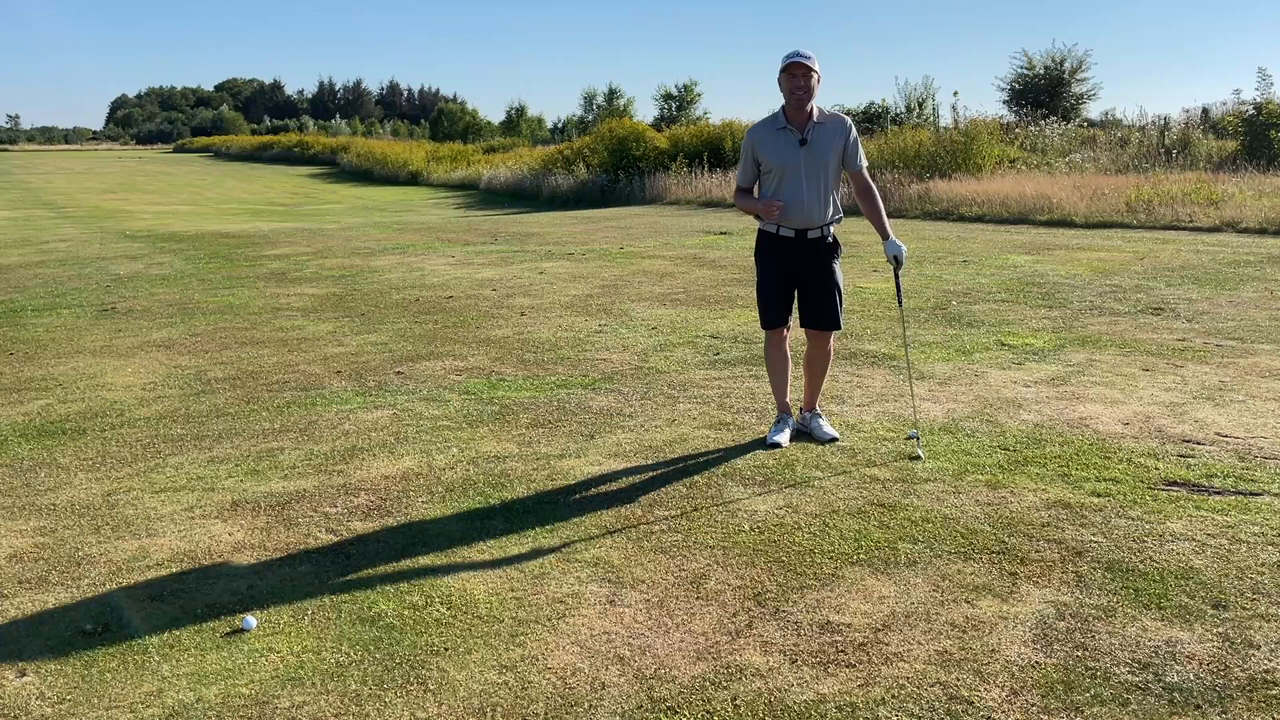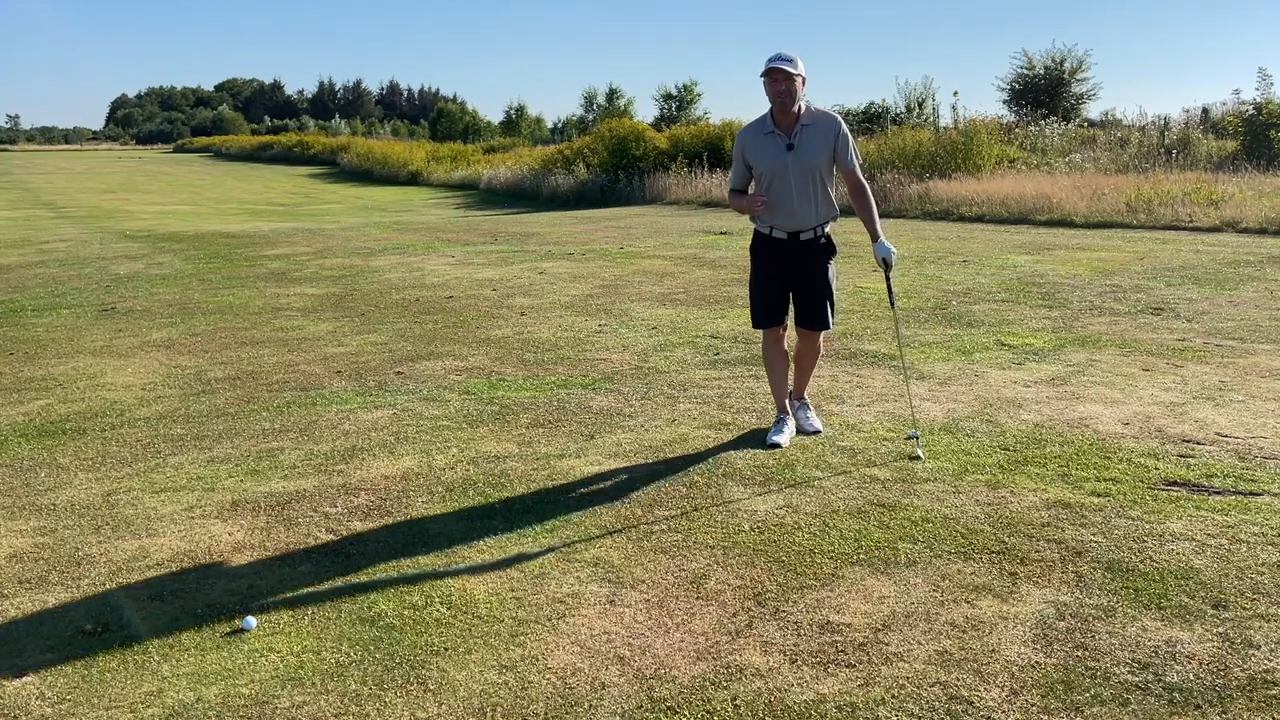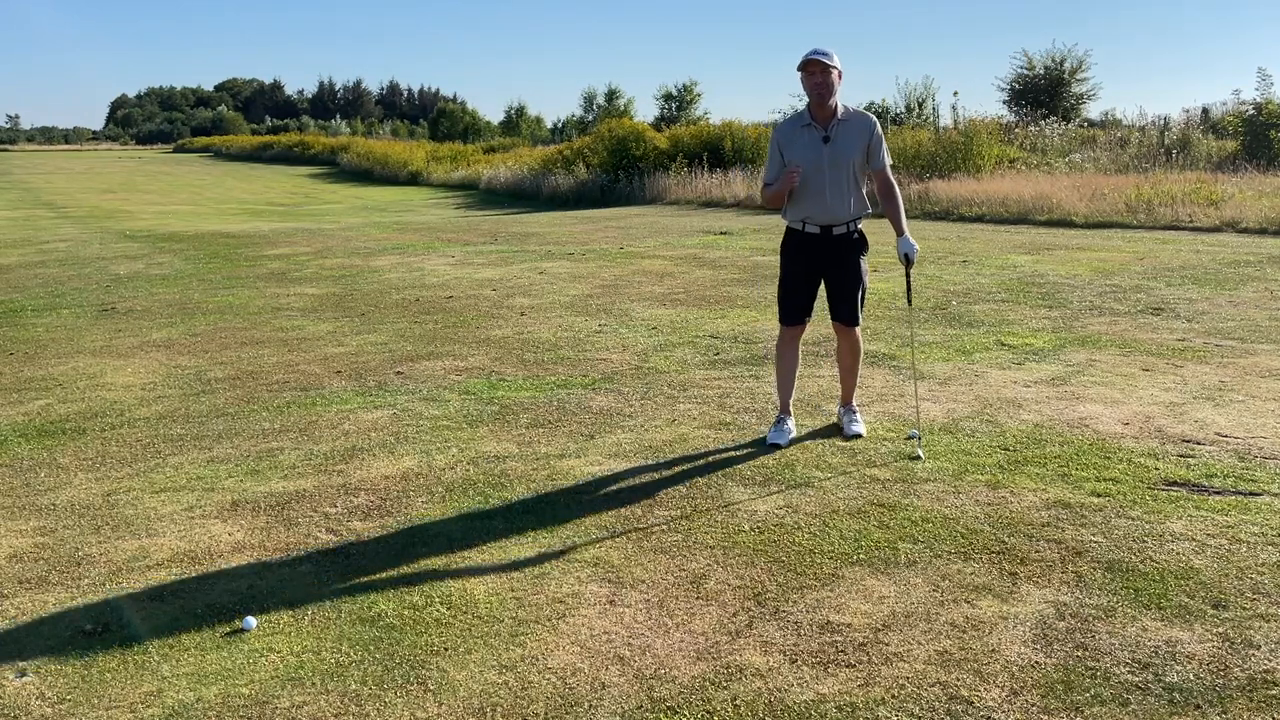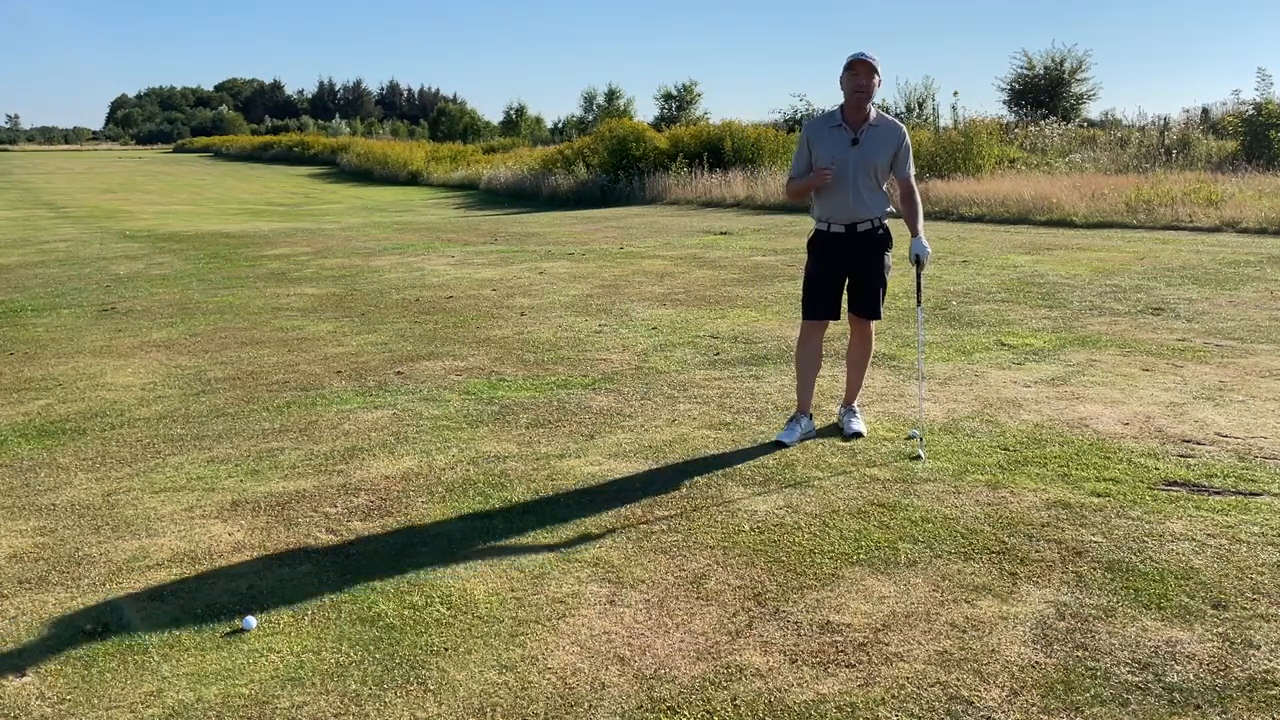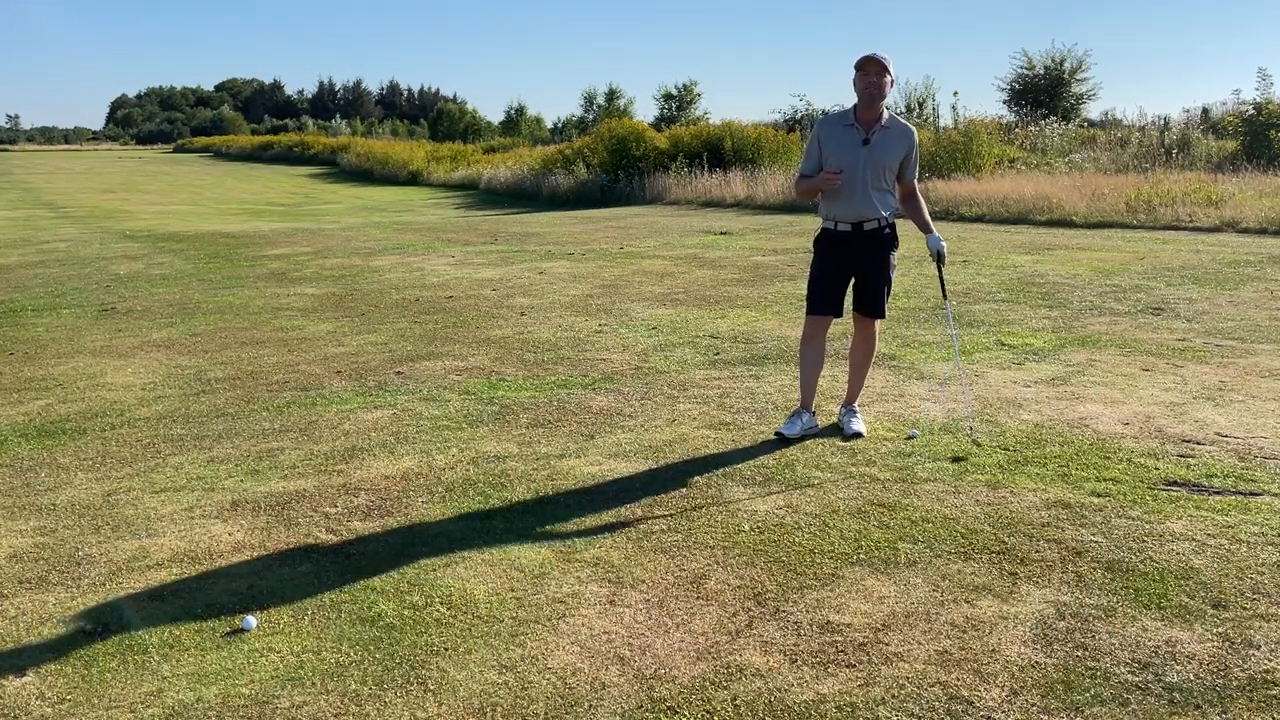
dt=1s
person 1, frame 1
left shoulder: (840, 127)
right shoulder: (758, 134)
left elbow: (862, 185)
right elbow: (741, 193)
left wrist: (887, 238)
right wrist: (758, 206)
left hip: (821, 244)
right hip: (774, 244)
left knee: (821, 334)
right knee: (776, 331)
left ankle: (811, 411)
right ankle: (784, 416)
person 1, frame 2
left shoulder: (831, 126)
right shoulder: (748, 137)
left elbow: (856, 184)
right elbow: (734, 192)
left wrist: (877, 239)
right wrist: (746, 203)
left hip: (815, 244)
right hip: (769, 245)
left knee: (811, 332)
right knee: (773, 332)
left ankle: (800, 397)
right ankle: (784, 416)
person 1, frame 3
left shoulder: (865, 125)
right shoulder: (784, 131)
left elbow: (885, 183)
right elbow: (768, 199)
left wrist: (902, 235)
right wrist: (783, 186)
left hip: (847, 240)
right hip: (801, 240)
left knee: (847, 329)
right knee: (790, 329)
left ankle: (848, 407)
right ankle: (785, 416)
person 1, frame 4
left shoulder: (894, 132)
right shoulder: (815, 129)
left elbow: (907, 189)
right elbow: (792, 191)
left wrist: (917, 236)
right wrist: (811, 180)
left hip: (872, 238)
right hip: (827, 238)
left knee: (863, 324)
right knee: (812, 325)
left ankle: (850, 407)
right ankle: (802, 416)
person 1, frame 5
left shoulder: (904, 134)
right shoulder: (826, 127)
left elbow: (909, 193)
right elbow: (801, 188)
left wrist: (930, 233)
right wrist: (818, 182)
left hip: (878, 238)
right hip: (834, 237)
left knee: (867, 324)
right knee: (816, 323)
left ankle: (850, 407)
right ankle: (805, 414)
